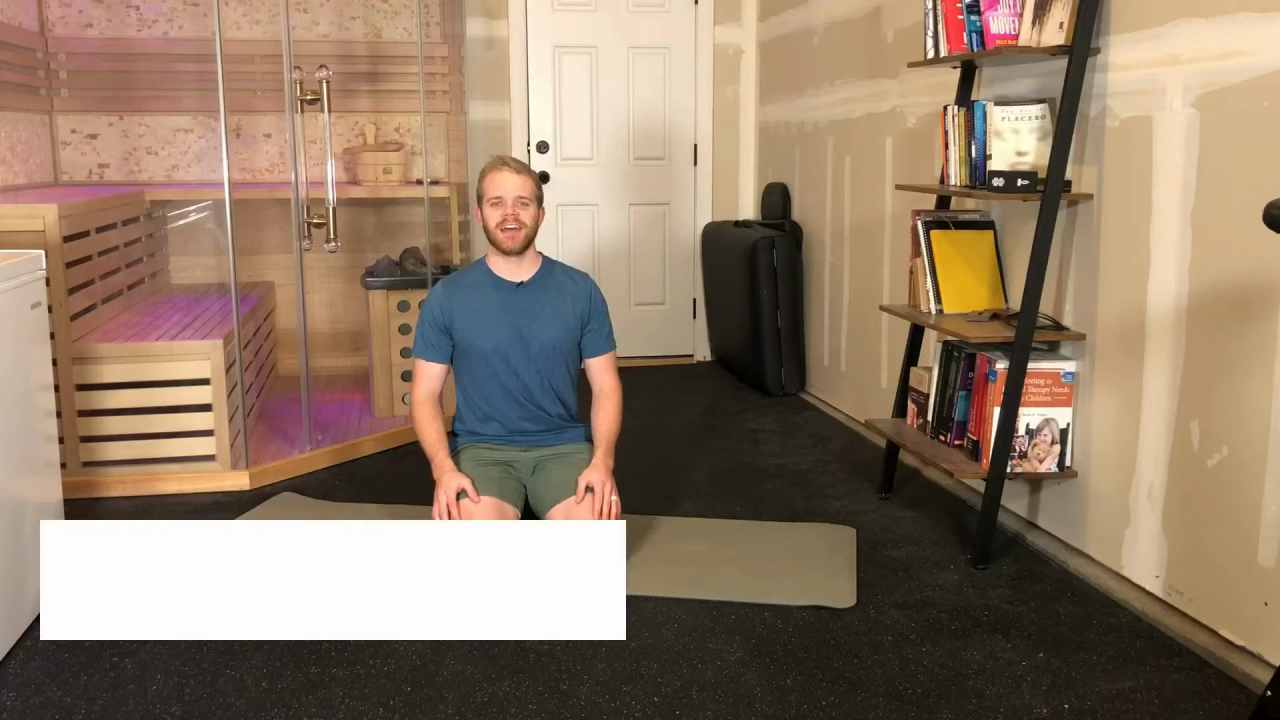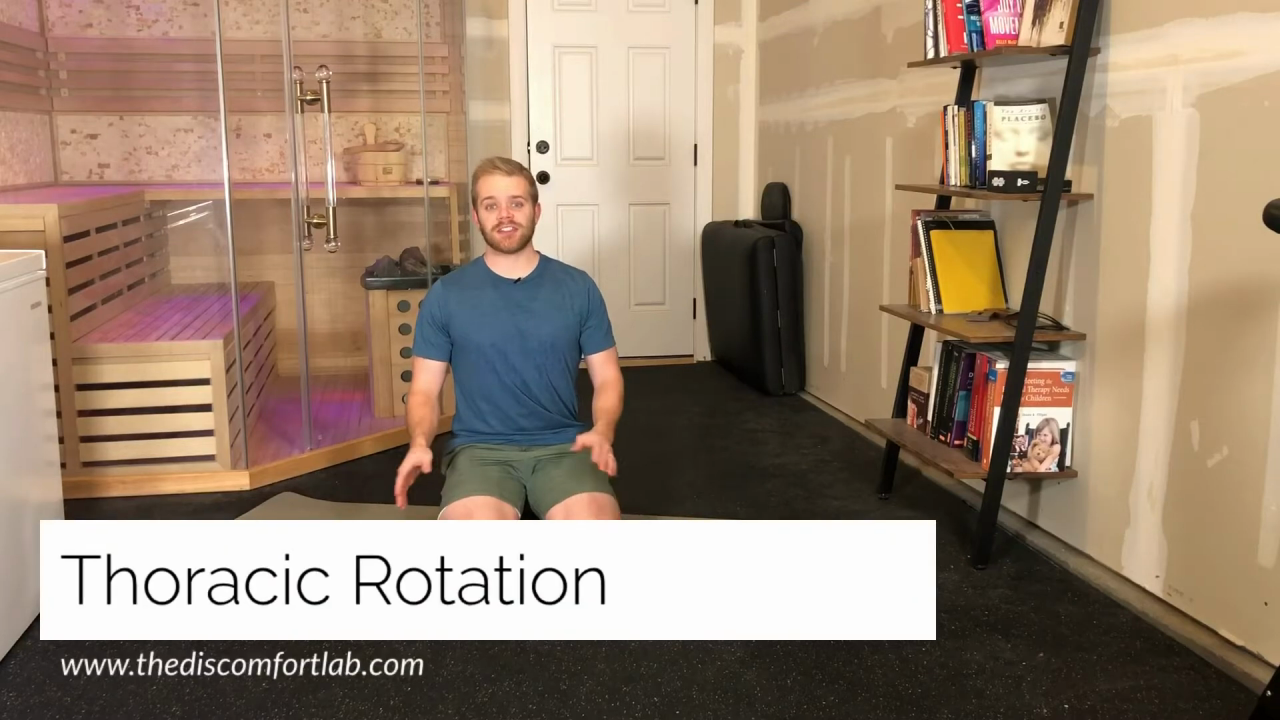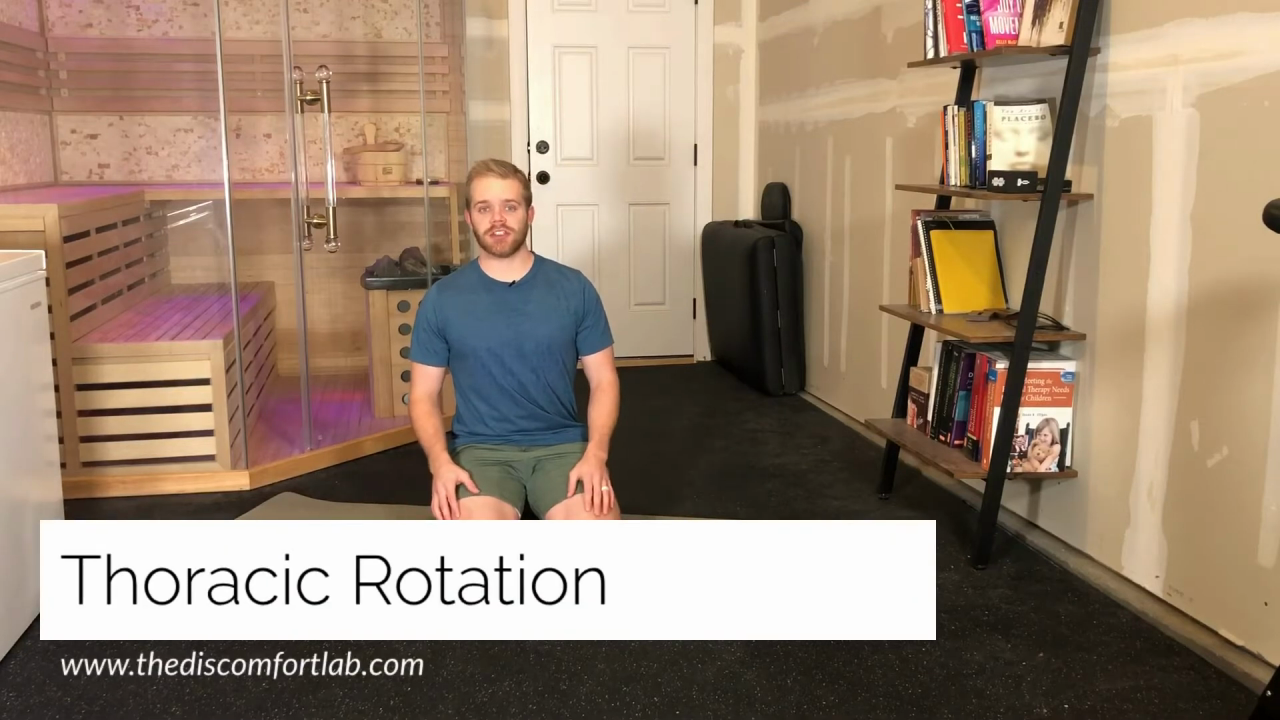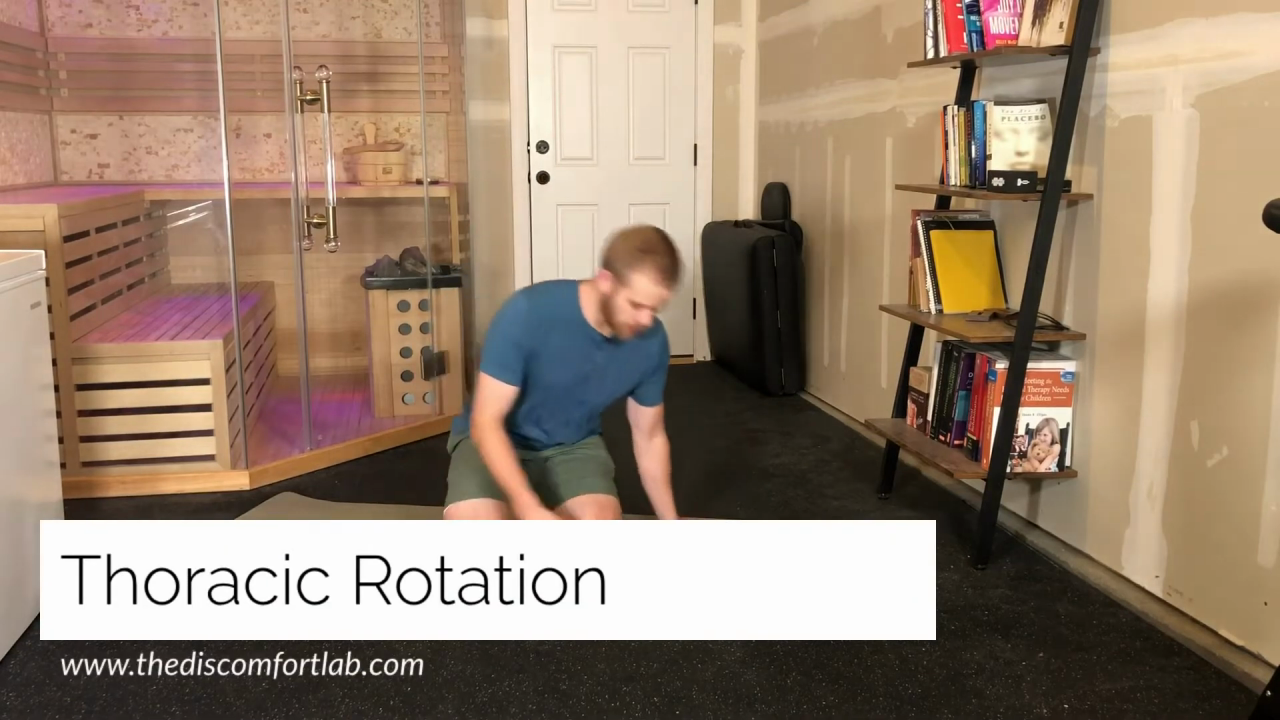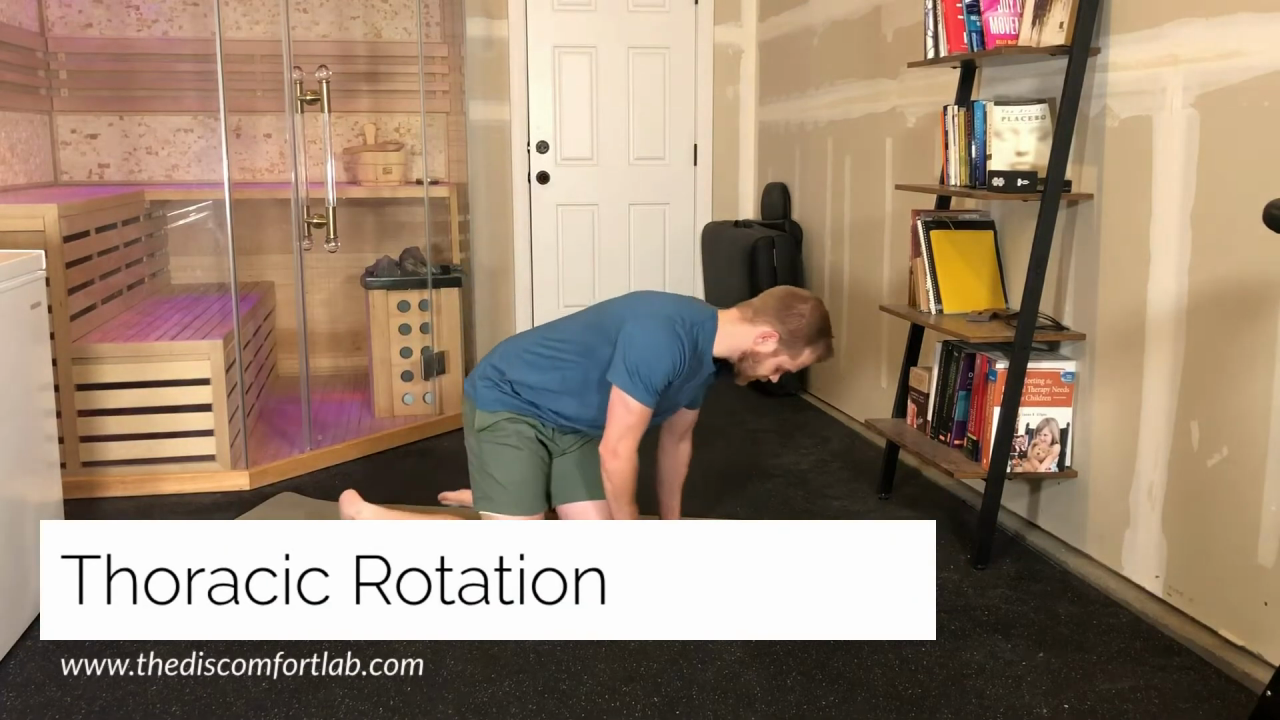
dt=1s
person 1, frame 1
left shoulder: (580, 290)
right shoulder: (447, 296)
left elbow: (605, 386)
right elbow: (425, 394)
left wrist: (602, 460)
right wrist: (444, 467)
left hip: (562, 446)
right hip: (483, 448)
left ankle: (541, 505)
right ankle: (512, 508)
person 1, frame 2
left shoulder: (578, 288)
right shoulder: (446, 295)
left elbow: (608, 379)
right elbow: (424, 390)
left wrist: (602, 431)
right wrist: (419, 442)
left hip: (561, 445)
right hip: (480, 447)
person 1, frame 3
left shoulder: (574, 288)
right shoulder: (442, 300)
left elbow: (603, 381)
right elbow: (423, 395)
left wrist: (595, 453)
right wrist: (440, 461)
left hip: (562, 444)
right hip: (482, 448)
person 1, frame 4
left shoulder: (650, 344)
right shoulder: (528, 312)
left elbow: (650, 436)
right elbow: (487, 423)
left wrist: (670, 524)
right wrist: (529, 510)
left hip: (572, 446)
right hip: (491, 435)
person 1, frame 5
left shoulder: (704, 346)
right shoulder: (663, 335)
left elbow: (676, 438)
right elbow: (616, 452)
left hip: (568, 419)
right hip: (505, 403)
left ankle: (498, 497)
right ankle: (366, 516)
